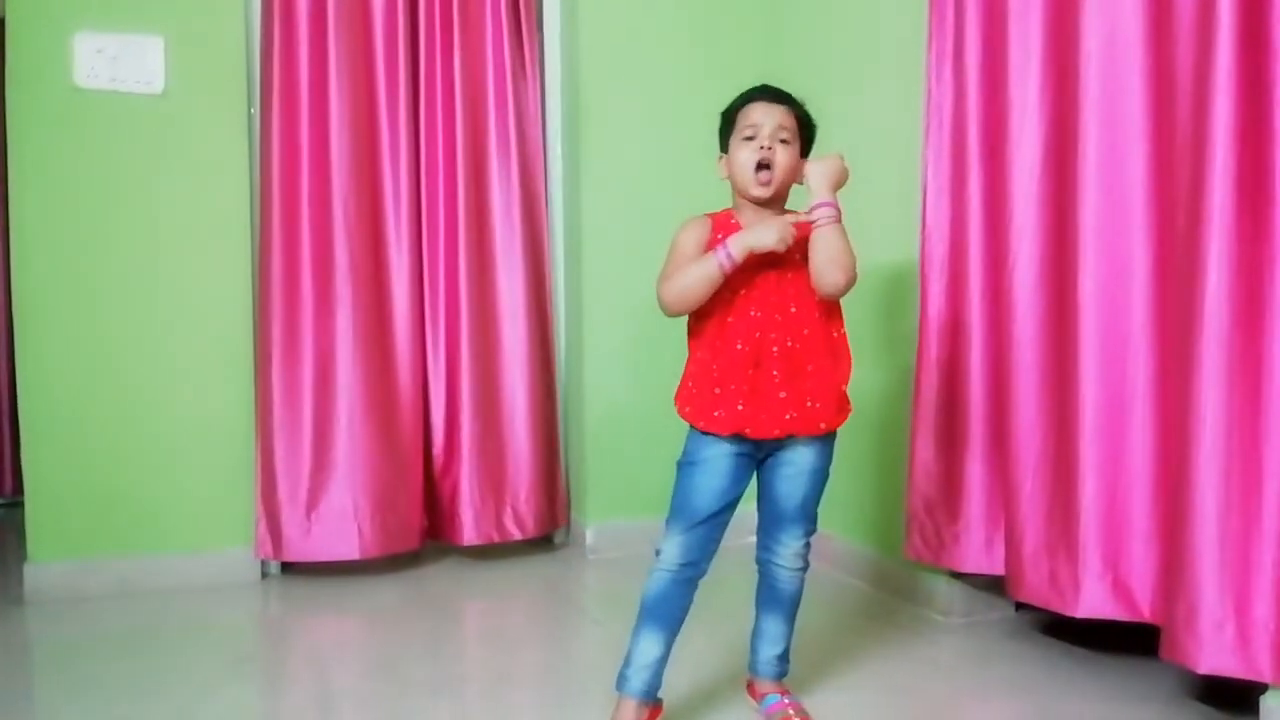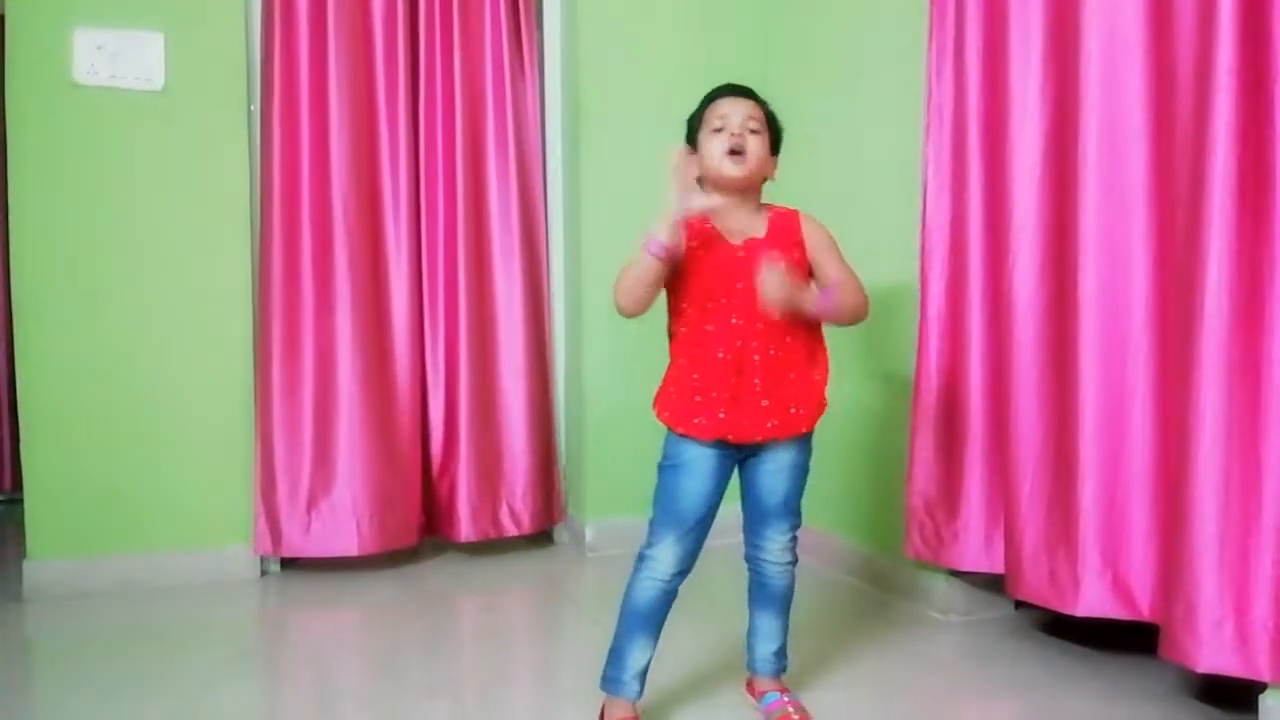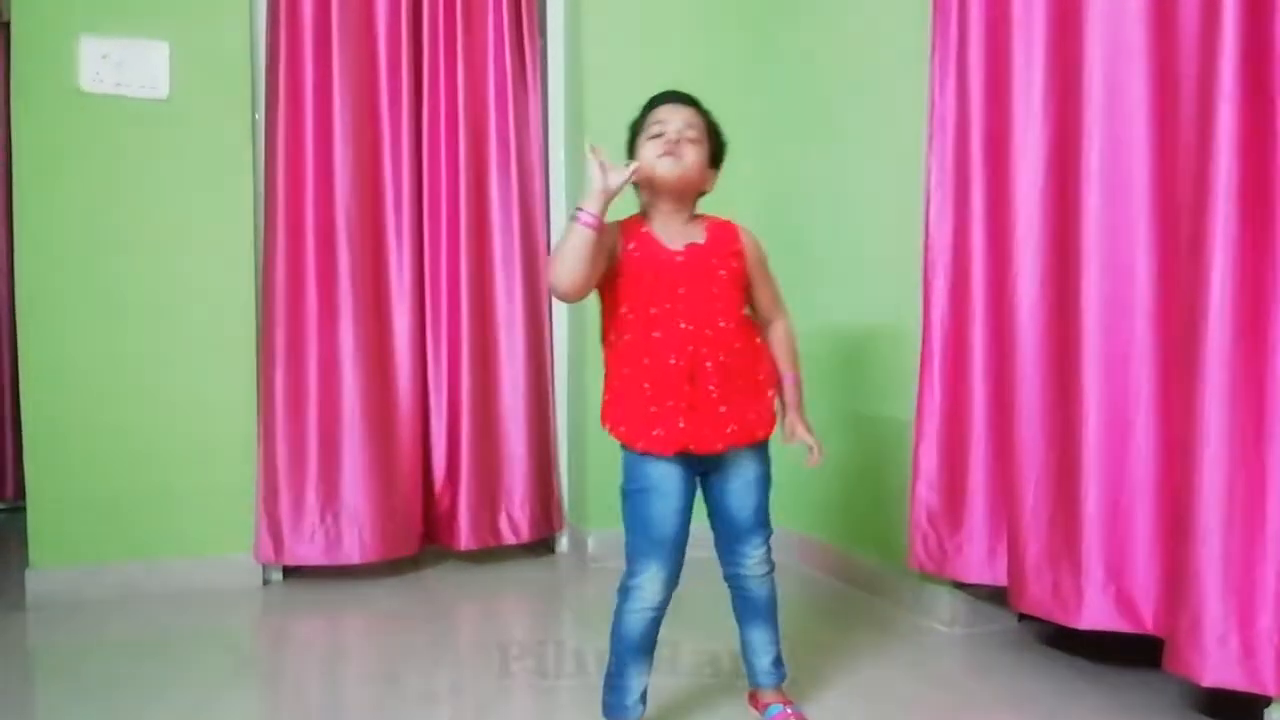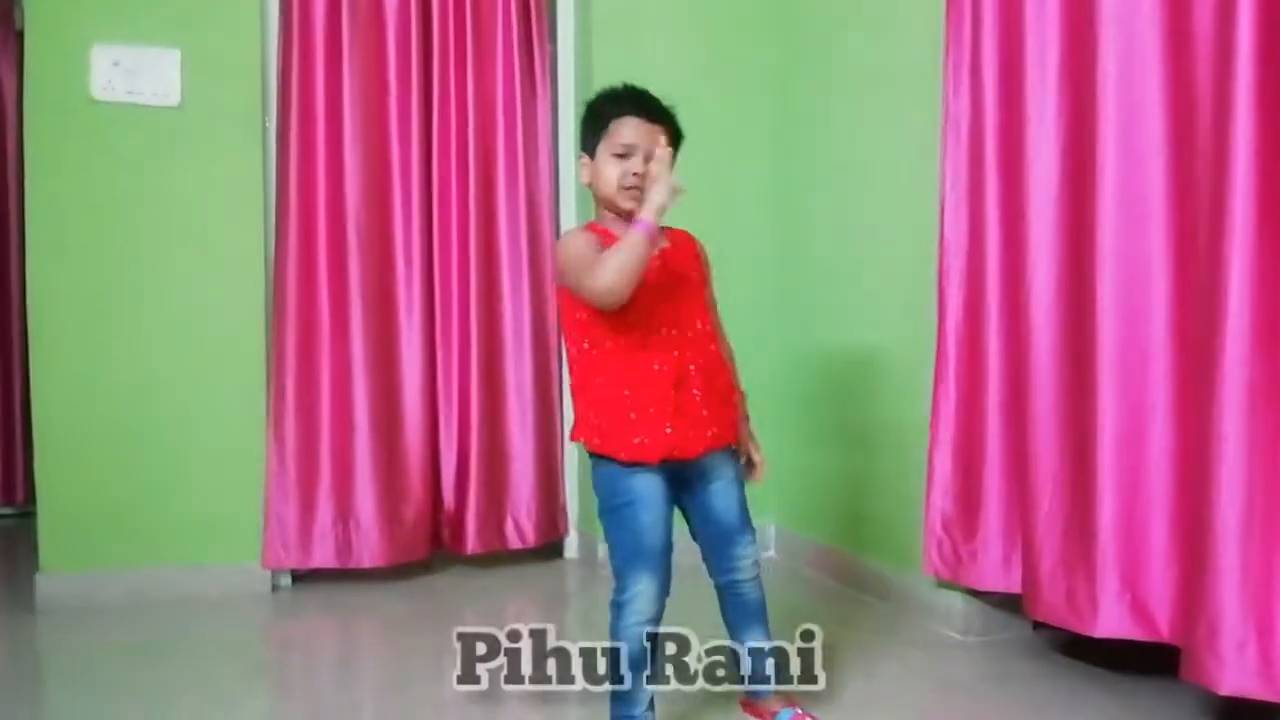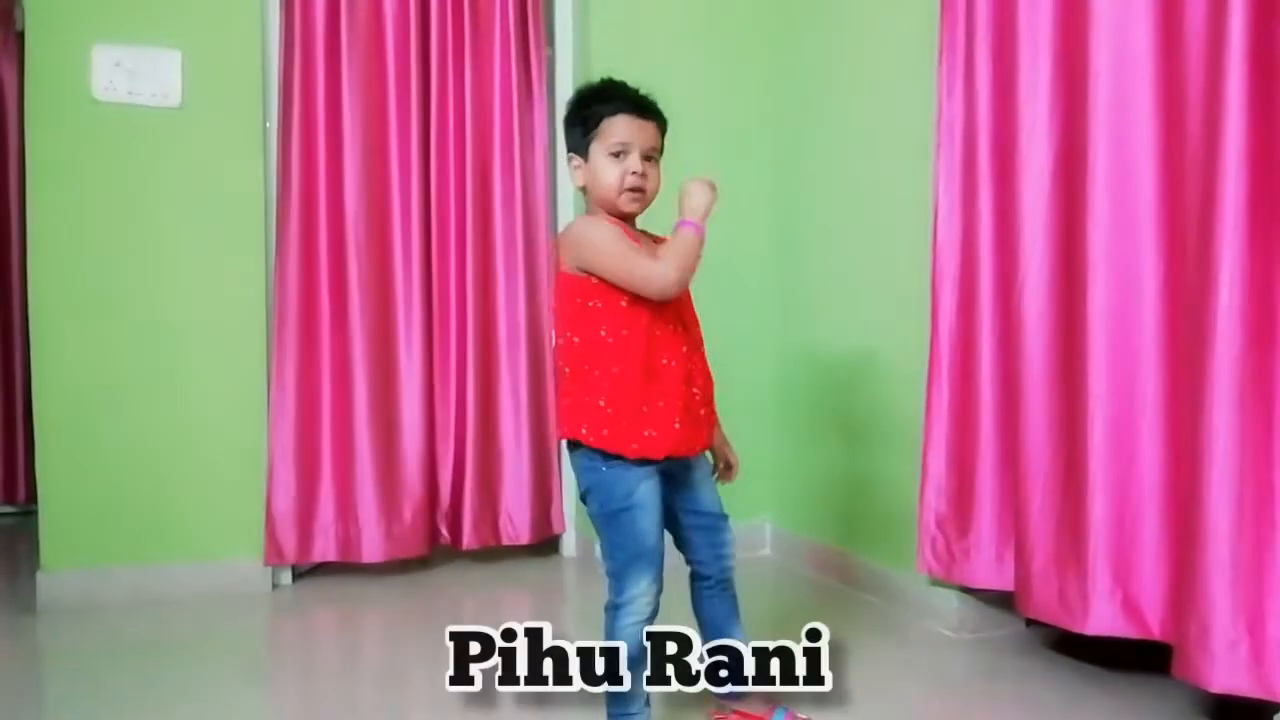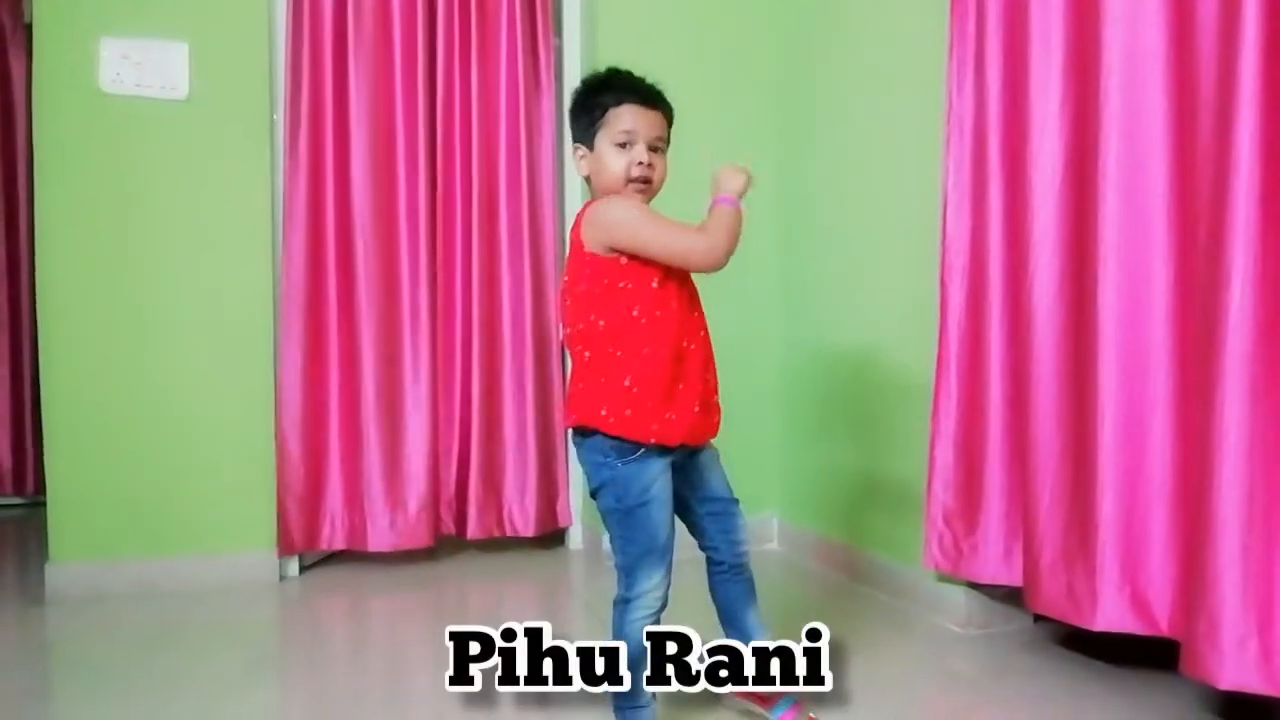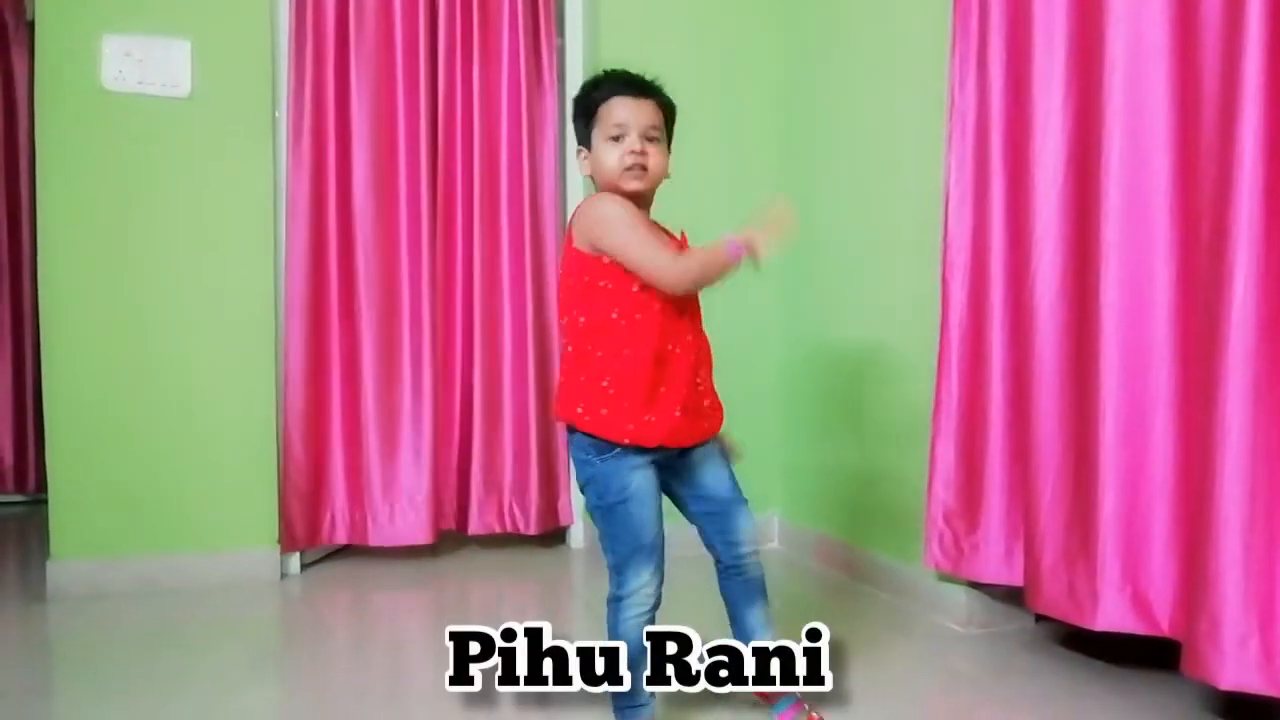
dt=0.3s
person 1, frame 1
left shoulder: (815, 232)
right shoulder: (702, 232)
left elbow: (833, 282)
right elbow: (672, 299)
left wrist: (824, 195)
right wrist: (745, 244)
left hip: (805, 425)
right hip: (720, 423)
left knee: (787, 556)
right knee: (679, 555)
person 1, frame 2
left shoulder: (800, 230)
right shoulder: (678, 233)
left elbow: (854, 303)
right elbow: (627, 301)
left wrist: (802, 297)
right wrist: (669, 226)
left hip: (782, 424)
right hip: (697, 425)
left knee: (774, 553)
right knee: (662, 555)
person 1, frame 3
left shoulder: (736, 242)
right shoulder: (616, 242)
left elbow: (774, 321)
right elbow: (564, 284)
left wrist: (792, 405)
right wrist: (597, 198)
left hip: (739, 433)
right hip: (654, 441)
left knee: (751, 563)
right knee: (649, 581)
person 1, frame 4
left shoulder: (686, 247)
right shoulder: (578, 245)
right elbow: (611, 287)
left wrist: (742, 426)
right wrist: (651, 210)
left hip: (704, 446)
right hip: (625, 452)
left knee: (739, 567)
right knee: (642, 591)
person 1, frame 5
left shoulder: (658, 248)
right shoulder: (586, 237)
right elbow: (663, 280)
left wrist: (713, 430)
right wrist: (694, 213)
left hip: (680, 445)
right hip: (614, 449)
left knee: (715, 561)
right knee: (637, 592)
person 1, frame 6
left shoulder: (641, 234)
right shoulder: (609, 217)
right elbow: (710, 251)
right wrist: (728, 194)
left hip: (679, 434)
right hip: (622, 438)
left knee: (730, 544)
right knee: (646, 584)
person 1, frame 7
left shoulder: (665, 239)
right shoulder: (600, 215)
right elbow: (680, 275)
left wrist: (707, 424)
right wrist: (747, 244)
left hip: (681, 431)
right hip: (612, 436)
left knee: (739, 541)
right knee: (638, 583)
